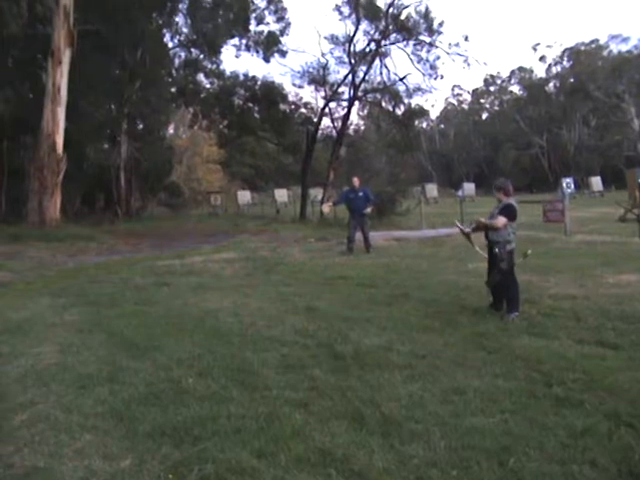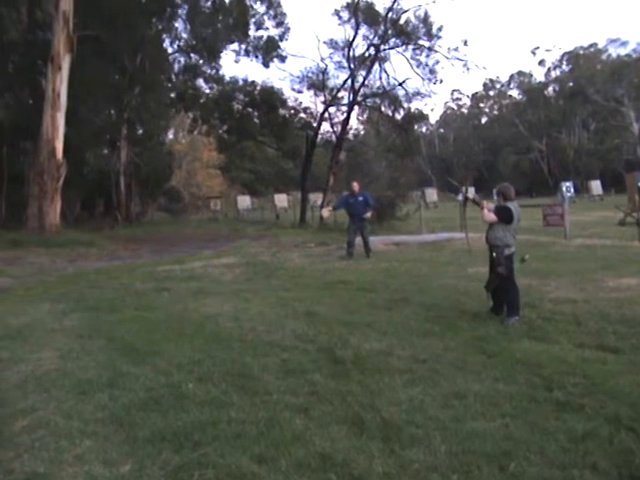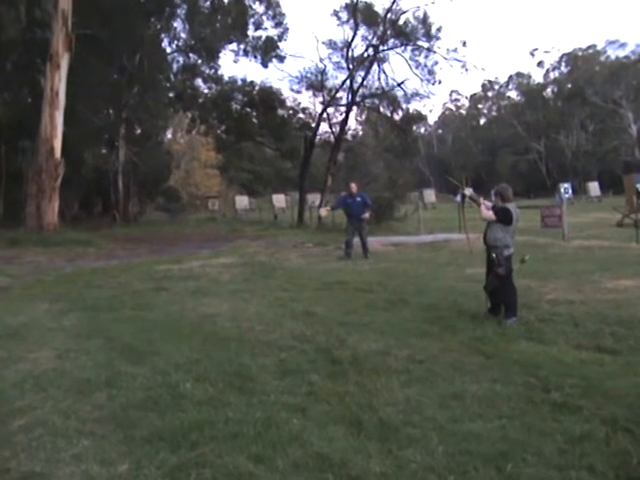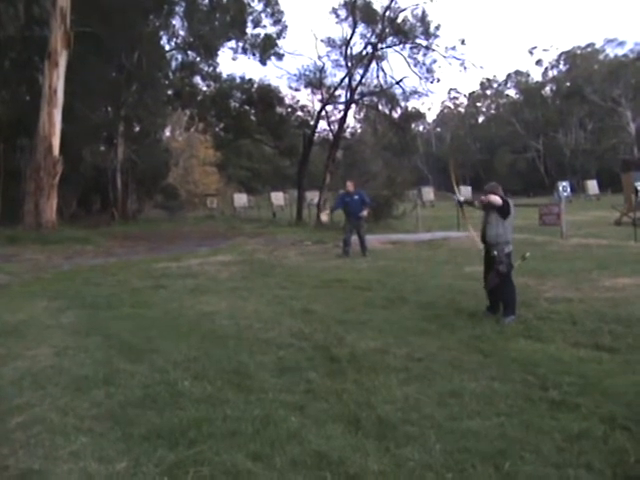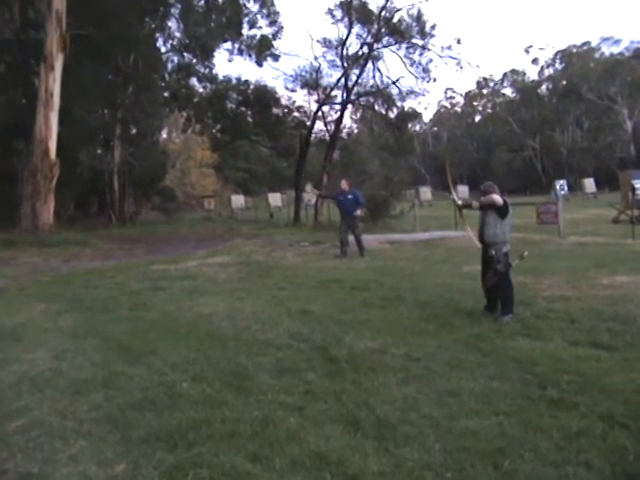
dt=0.7s
person 1, frame 1
left shoulder: (509, 206)
right shoulder: (503, 205)
left elbow: (498, 223)
right elbow: (492, 222)
left wrist: (483, 222)
right wrist: (475, 228)
left hip: (504, 248)
right hip: (495, 246)
left knee: (508, 278)
right knee: (494, 277)
left ankle: (513, 309)
right ankle: (497, 304)
person 1, frame 2
left shoulder: (506, 209)
right shoulder: (506, 208)
left elbow: (487, 218)
right elbow: (492, 208)
left wrist: (484, 209)
left hip: (503, 251)
right hip: (498, 250)
left knee: (507, 282)
right knee: (496, 281)
left ankle: (513, 314)
right ankle: (497, 308)
person 1, frame 3
left shoulder: (506, 211)
right shoulder: (501, 208)
left elbow: (485, 216)
right elbow: (487, 204)
left wrist: (481, 205)
right wrist: (472, 196)
left hip: (502, 253)
right hip: (494, 251)
left knee: (505, 283)
right knee: (492, 282)
left ankle: (511, 314)
right ankle: (495, 309)
person 1, frame 4
left shoulder: (504, 204)
right shoulder: (491, 205)
left elbow: (492, 199)
right elbow: (479, 204)
left wrist: (484, 199)
right wrist: (465, 201)
left hip: (501, 250)
right hip: (490, 248)
left knee: (504, 281)
right knee: (490, 280)
left ankle: (509, 313)
right ankle: (494, 307)
person 1, frame 5
left shoulder: (502, 204)
right shoulder: (488, 205)
left elbow: (494, 197)
right elbow: (475, 204)
left wrist: (483, 200)
right wrist: (462, 204)
left hip: (499, 249)
right hip: (488, 248)
left knee: (502, 280)
right knee: (487, 279)
left ankle: (507, 312)
right ankle: (491, 307)
